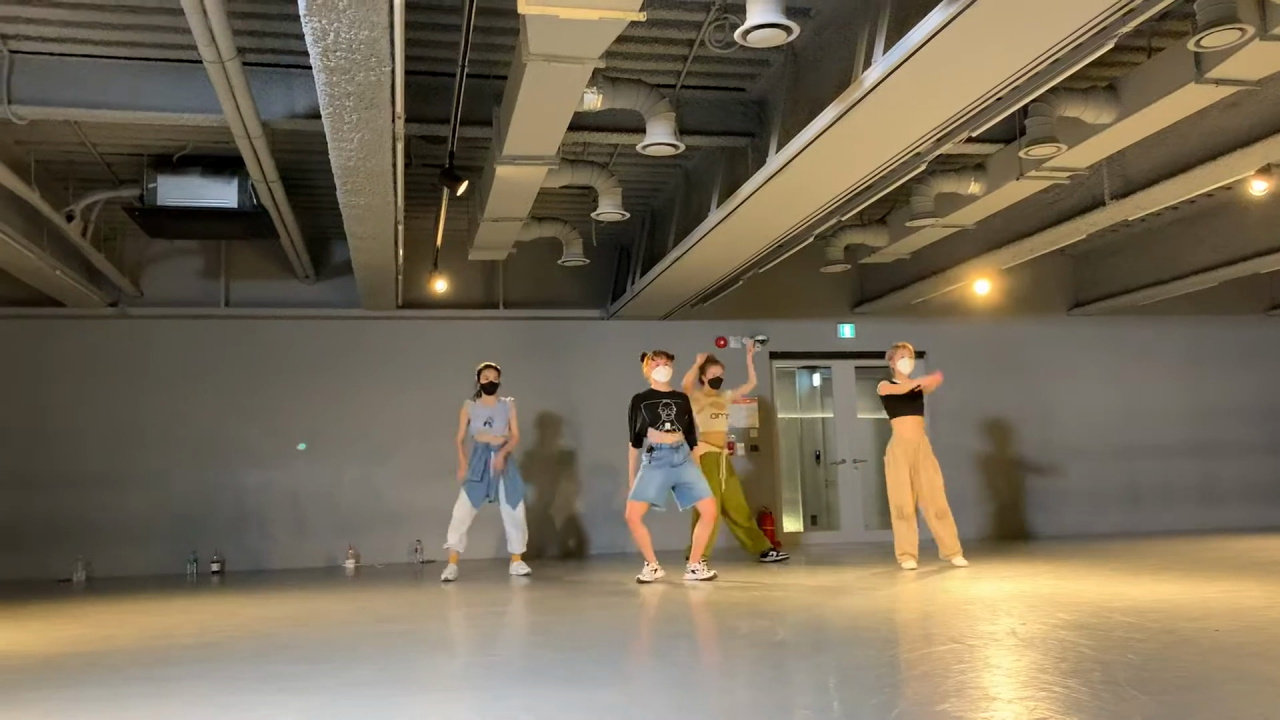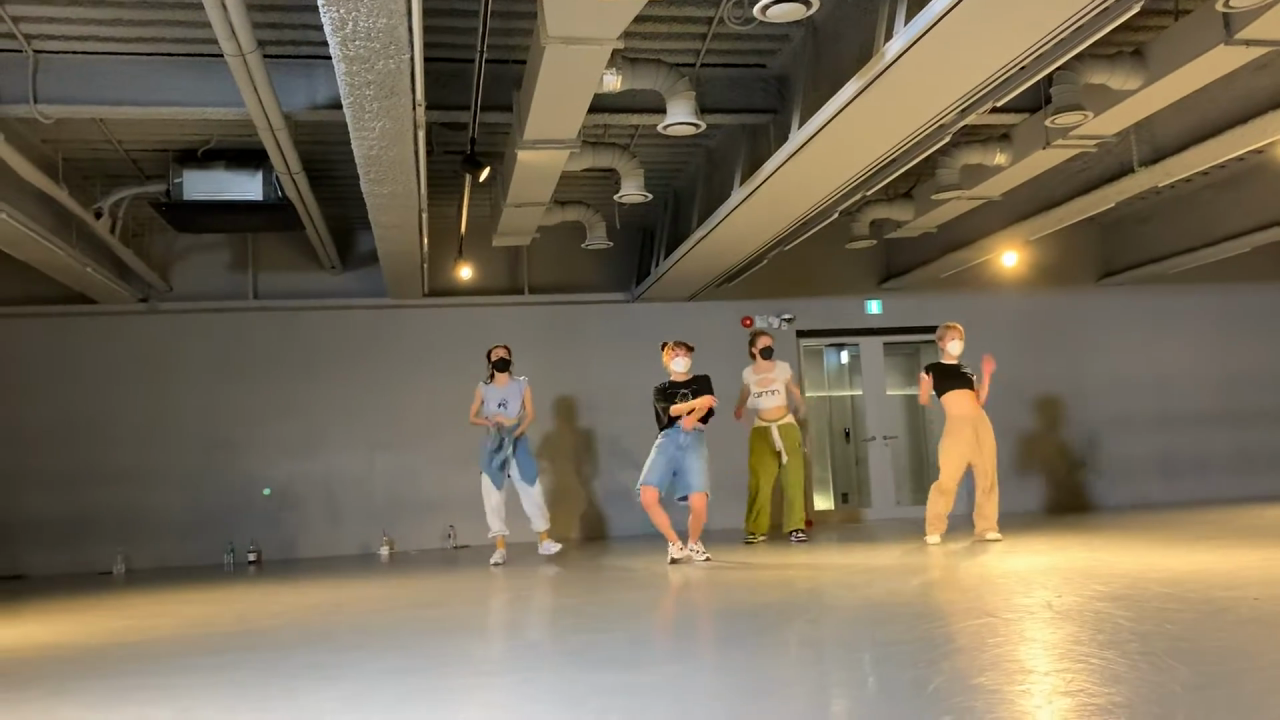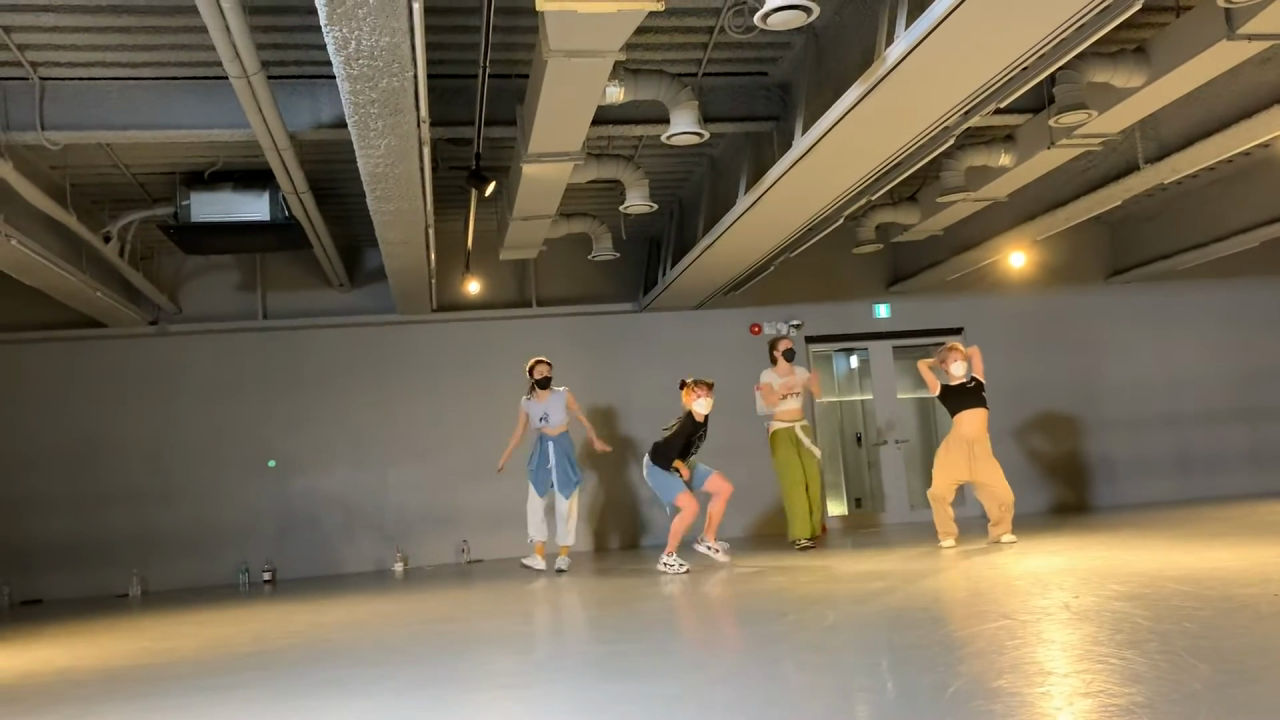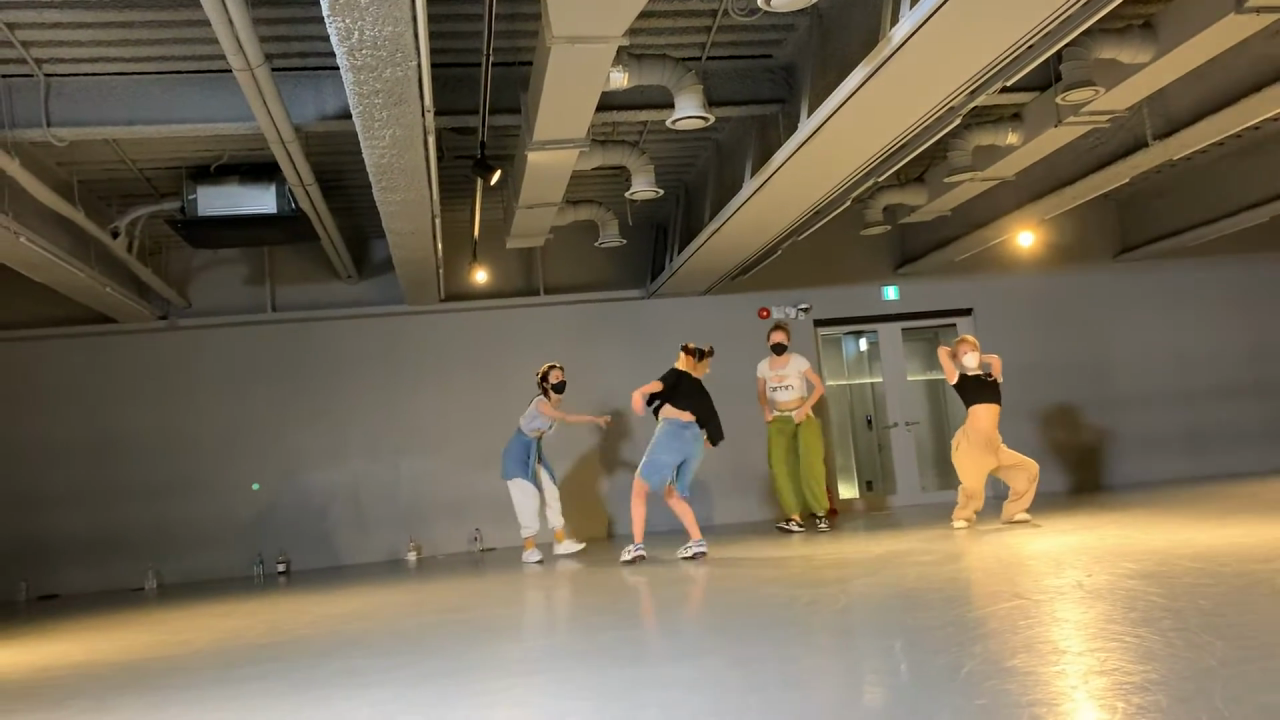
dt=1s
person 1, frame 1
left shoulder: (682, 399)
right shoulder: (640, 400)
right elbow: (634, 440)
left wrist: (697, 470)
right wrist: (631, 474)
left hip: (683, 457)
right hip: (654, 459)
left knee: (709, 510)
right knee: (632, 515)
left ankle: (694, 566)
right ankle: (652, 566)
person 1, frame 2
left shoulder: (702, 381)
right shoulder: (661, 389)
left elbow: (707, 404)
right elbow: (671, 410)
left wrist: (693, 415)
right wrist: (696, 401)
left hip: (693, 440)
right hip: (667, 440)
left knee: (699, 503)
right knee: (647, 496)
left ankle: (693, 543)
right ankle: (675, 543)
person 1, frame 3
left shoulder: (701, 415)
right shoulder: (685, 425)
left elbow: (685, 395)
right elbow: (660, 454)
right wrist: (681, 466)
left hip: (681, 464)
right hip: (658, 467)
left knee: (724, 488)
right knee: (690, 507)
left ankle: (707, 540)
right ankle: (668, 556)
person 1, frame 4
left shoulder: (676, 375)
right shoulder: (703, 394)
left elbow: (660, 383)
right elbow: (714, 436)
left wrist: (640, 392)
left hip: (670, 434)
right hip: (694, 440)
left knee: (639, 493)
right knee: (672, 497)
left ankle: (637, 546)
right ankle: (697, 541)
person 2, frame 1
left shoulder: (726, 397)
right shoulder: (696, 397)
left elbow: (751, 383)
right elbow: (685, 385)
left wrist: (749, 357)
right wrist: (697, 363)
left hip: (723, 455)
right hip: (705, 454)
left knee: (737, 505)
left ankle: (763, 549)
person 2, frame 2
left shoulder: (782, 367)
right shoulder: (748, 373)
left elbow: (793, 391)
left wrist: (800, 407)
right wrist: (739, 410)
left hip: (785, 426)
right hip: (760, 429)
left knee: (793, 477)
right knee: (759, 479)
left ankle: (796, 527)
right ankle: (756, 529)
person 2, frame 3
left shoulder: (800, 371)
right shoulder: (768, 375)
left elbow: (817, 394)
right elbow: (769, 402)
left wrist: (812, 382)
right wrist: (786, 386)
left hip: (802, 428)
right hip: (780, 430)
left knee: (811, 481)
right knee: (793, 480)
left ankle: (806, 534)
right ankle: (800, 532)
person 2, frame 4
left shoulder: (798, 361)
right shoulder: (763, 366)
left elbow: (819, 386)
right elbow: (761, 393)
left wrist: (805, 407)
right wrist: (765, 409)
left hip: (801, 416)
right hip: (778, 420)
left knee: (811, 462)
right knee: (779, 466)
left ankle: (821, 512)
right ankle: (794, 517)
person 3, frame 1
left shoulder: (508, 405)
right shoulder: (469, 406)
left elbow: (515, 436)
right elbow: (460, 439)
left wrist: (504, 452)
right wrist: (462, 463)
left hip: (503, 460)
right hip: (479, 459)
left knee: (515, 513)
right knee: (462, 512)
left ankle: (516, 561)
right ankle: (452, 564)
person 3, frame 2
left shoulder: (521, 384)
right shoulder: (483, 388)
left elbow: (530, 415)
right elbow: (471, 417)
left wrist: (518, 431)
right wrist: (486, 420)
left hip: (517, 440)
right hip: (495, 443)
left knee: (532, 491)
right knee: (493, 496)
left ankle: (545, 540)
right ankle: (500, 548)
person 3, frame 3
left shoulder: (562, 395)
right shoulder: (527, 403)
left elbow: (581, 417)
right elbow: (518, 433)
left wrist: (595, 439)
right wrist: (504, 458)
left hip: (564, 449)
right hip: (541, 450)
left knee: (565, 504)
right knee: (536, 502)
left ankle: (563, 556)
right ankle: (539, 556)
person 3, frame 4
left shoulder: (556, 402)
right shoulder: (541, 403)
right elbow: (564, 418)
right wrist: (594, 418)
left hip: (534, 450)
right hip: (519, 451)
left knee: (550, 492)
right knee: (529, 497)
left ankle: (561, 541)
right ankle: (529, 549)
person 4, frame 1
left shoulder: (919, 382)
right shoulder: (885, 386)
left elbow: (932, 384)
right elbow: (900, 389)
left wrist: (932, 381)
right wrist: (921, 381)
left hip: (922, 446)
right hip: (899, 447)
left knee: (935, 499)
right knee: (902, 501)
left ankle: (951, 551)
right ankle: (907, 555)
person 4, frame 2
left shoulder: (966, 369)
right shoulder: (933, 369)
left elbow: (980, 398)
right elbow: (924, 398)
left wrist: (986, 375)
right wrist: (925, 390)
left hip: (979, 422)
right hip: (956, 425)
left knee: (987, 477)
right knee: (948, 479)
left ankle: (987, 527)
right ankle: (934, 529)
person 4, frame 3
left shoulder: (976, 382)
right shoulder: (942, 390)
left elbow: (975, 350)
right elbow: (921, 364)
right wrist: (938, 361)
left hip: (981, 447)
right hip: (955, 446)
left knee: (1002, 494)
right knee: (938, 491)
left ankle: (1000, 531)
right ankle: (947, 535)
person 4, frame 4
left shoulder: (992, 375)
right shoulder: (959, 379)
left elbow: (995, 360)
right elbow: (942, 352)
left wrist: (980, 359)
right wrist: (958, 355)
left hip: (993, 441)
right hip: (970, 439)
left knee: (1030, 469)
right knee: (972, 484)
left ankle: (1013, 511)
right ankle: (962, 516)
